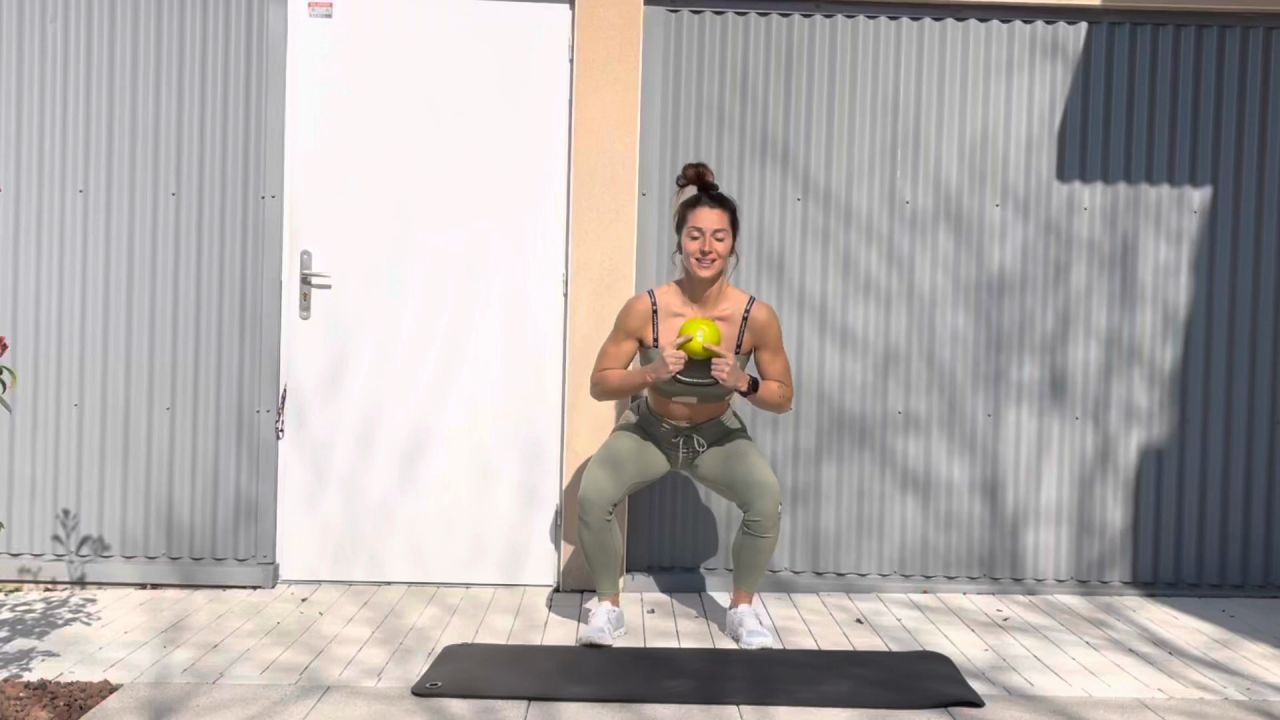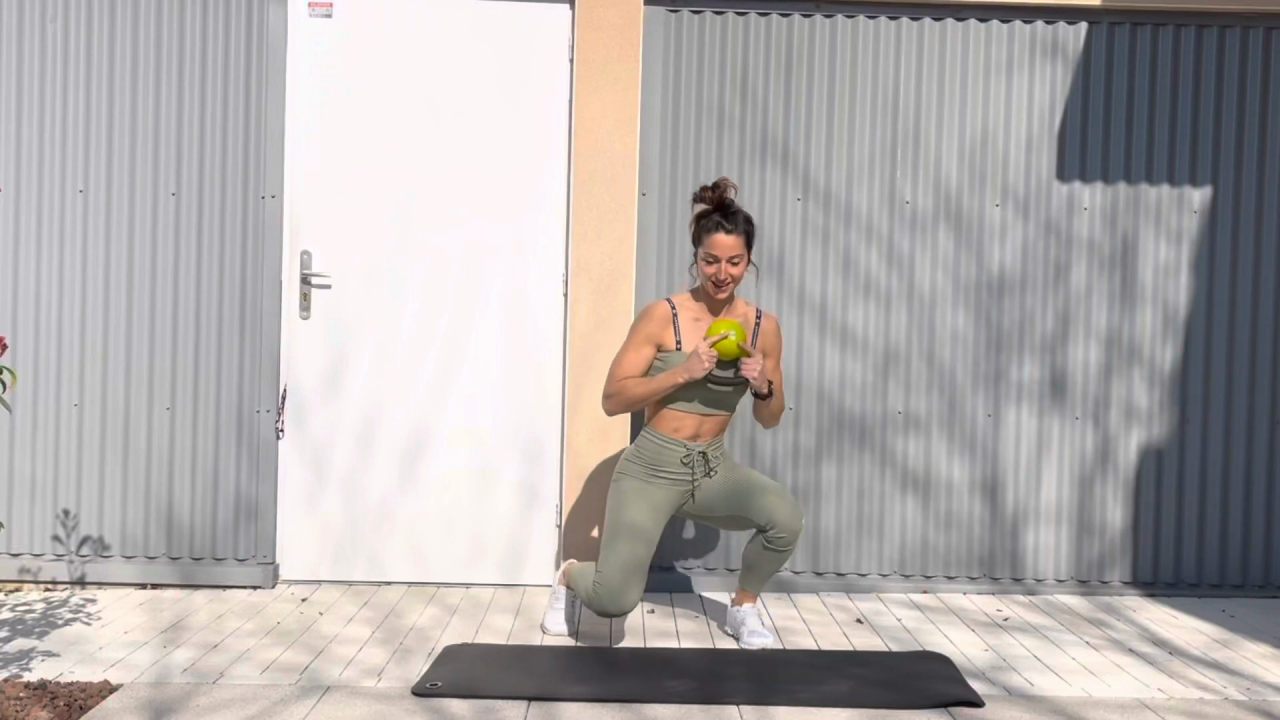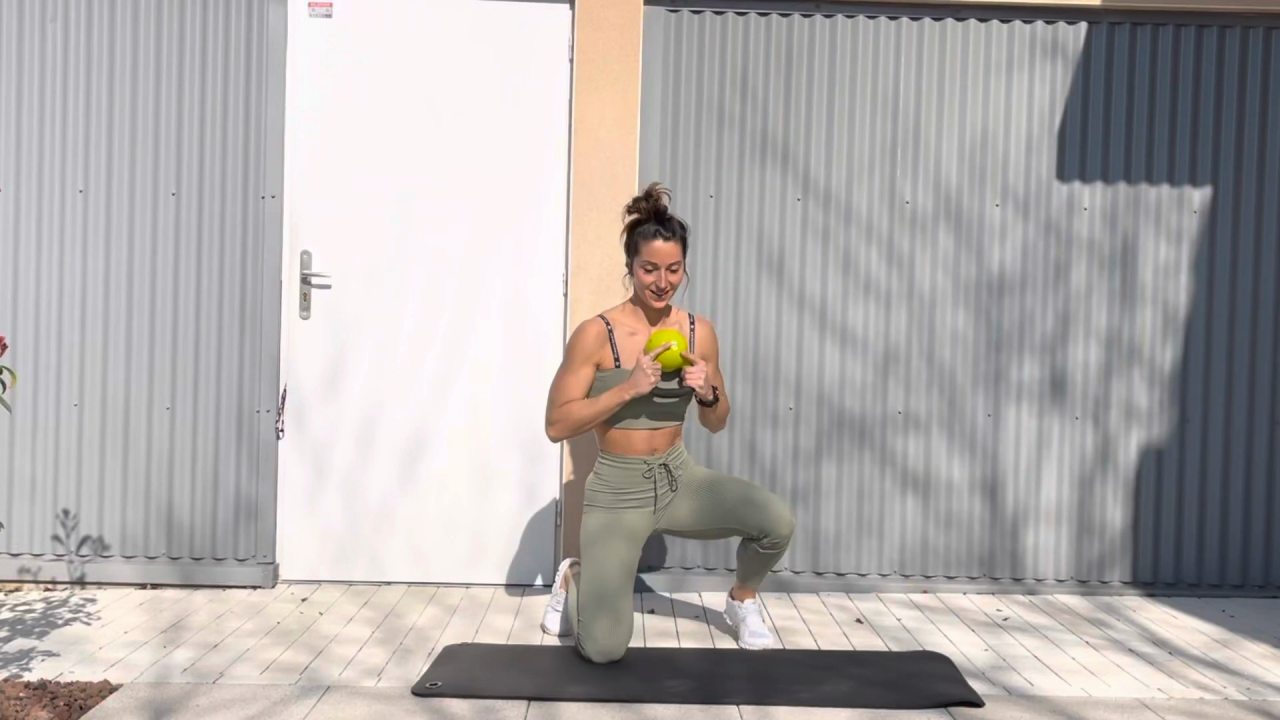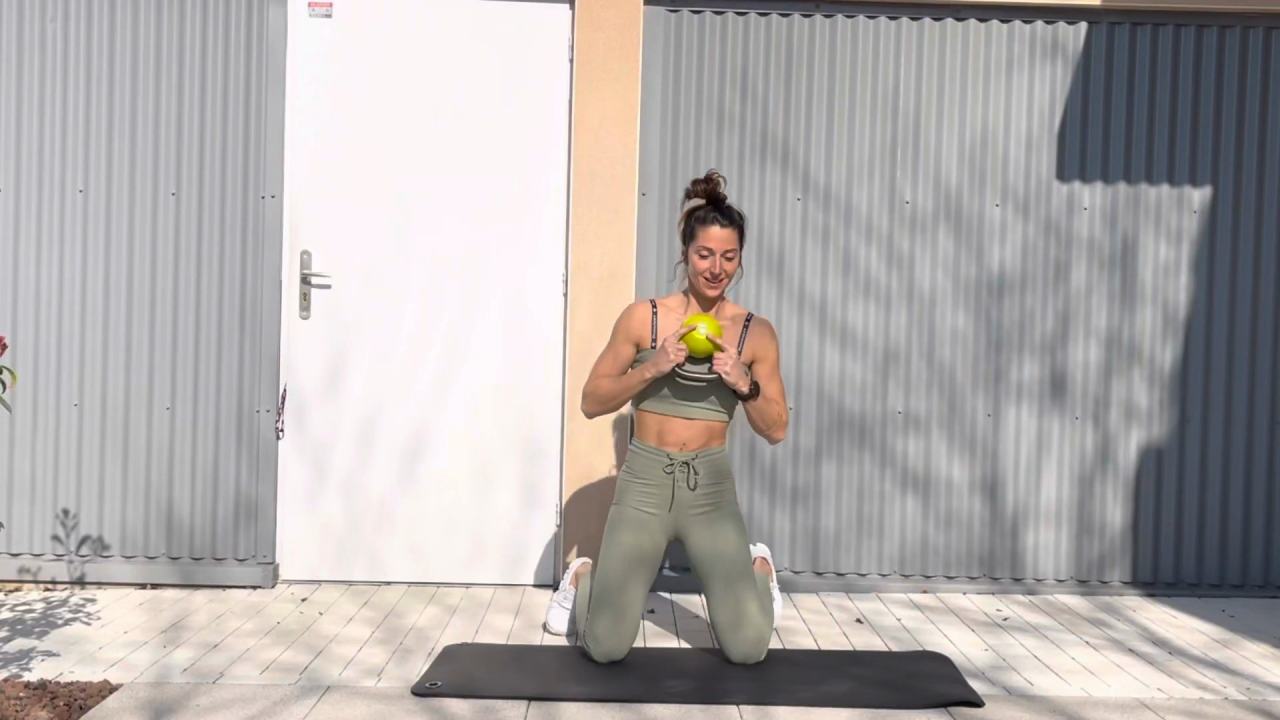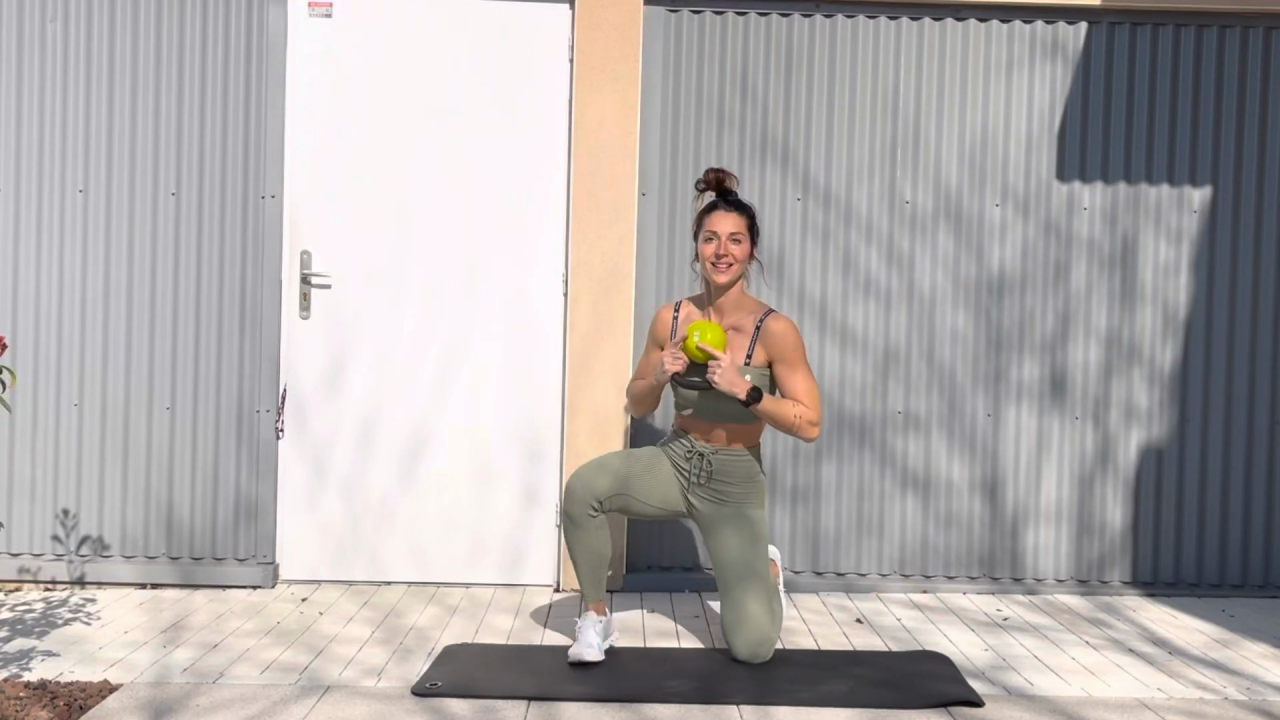
dt=0.5s
person 1, frame 1
left shoulder: (756, 316)
right shoulder: (645, 308)
left elbow: (783, 399)
right elbow: (599, 385)
left wrist: (743, 383)
right wrist: (652, 373)
left hip: (716, 435)
right hip: (649, 430)
left knee: (766, 500)
right knee: (593, 495)
left ankle: (741, 609)
right ankle: (608, 605)
person 1, frame 2
left shoulder: (763, 327)
right shoulder: (661, 316)
left elbow: (771, 418)
right elbow: (612, 399)
left wrist: (763, 385)
right wrist: (684, 371)
left hip: (713, 467)
right hip: (650, 466)
left knee: (786, 518)
right knee: (617, 597)
left ankle: (743, 607)
right ankle: (569, 579)
person 1, frame 3
left shoulder: (699, 332)
right shoulder: (594, 334)
left elbow: (717, 422)
right elbow: (557, 425)
left wrist: (708, 392)
right wrist: (629, 387)
left hip: (680, 480)
right hip: (616, 491)
left knee: (775, 521)
right knee: (603, 649)
left ankle: (739, 599)
right ankle: (575, 580)
person 1, frame 4
left shoulder: (756, 331)
right shoulder: (641, 317)
left elbow: (775, 430)
right elbow: (591, 403)
left wrist: (743, 384)
right wrist: (652, 367)
left hip: (710, 491)
right hip: (644, 485)
left knee: (748, 648)
right knee: (606, 648)
left ankle: (759, 570)
right ankle: (582, 579)
person 1, frame 5
left shoulder: (774, 330)
right shoulder: (669, 318)
left elbow: (809, 425)
right elbow: (637, 405)
left wrist: (745, 390)
right wrist: (657, 376)
left hip: (734, 480)
right hip: (672, 461)
left knee: (753, 647)
right knee: (583, 488)
left ankle: (767, 571)
right ankle: (596, 616)
